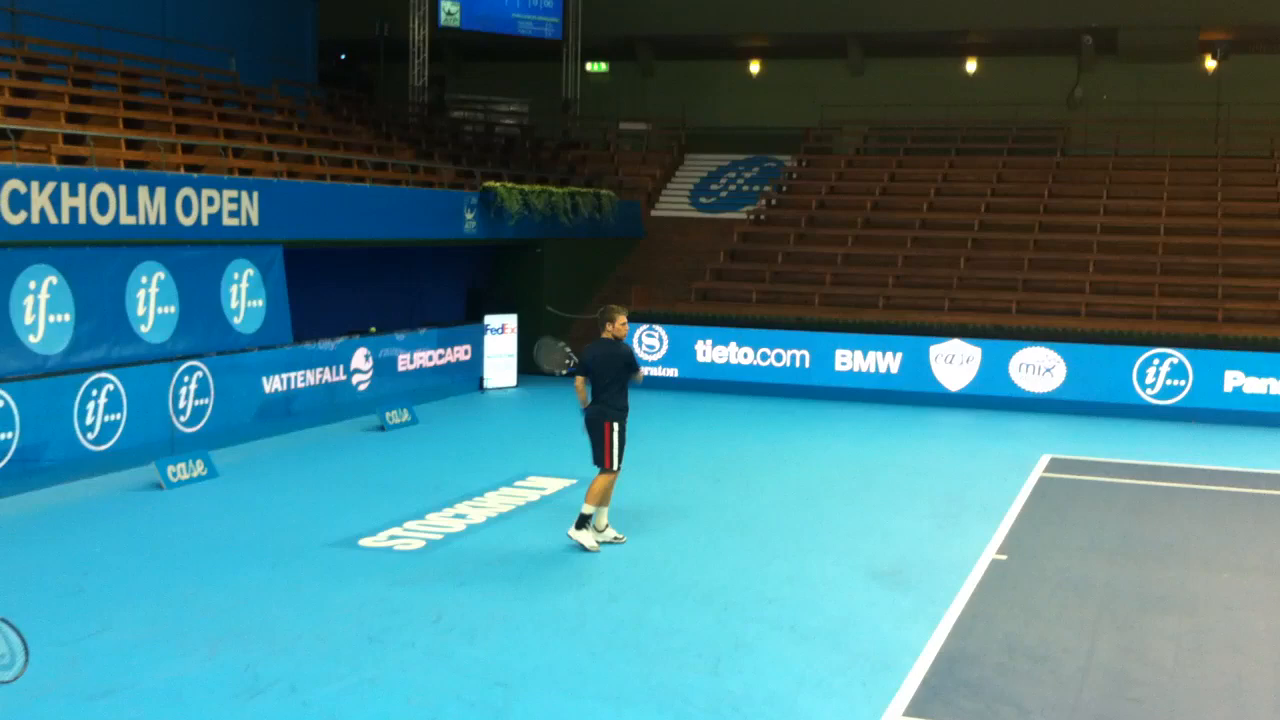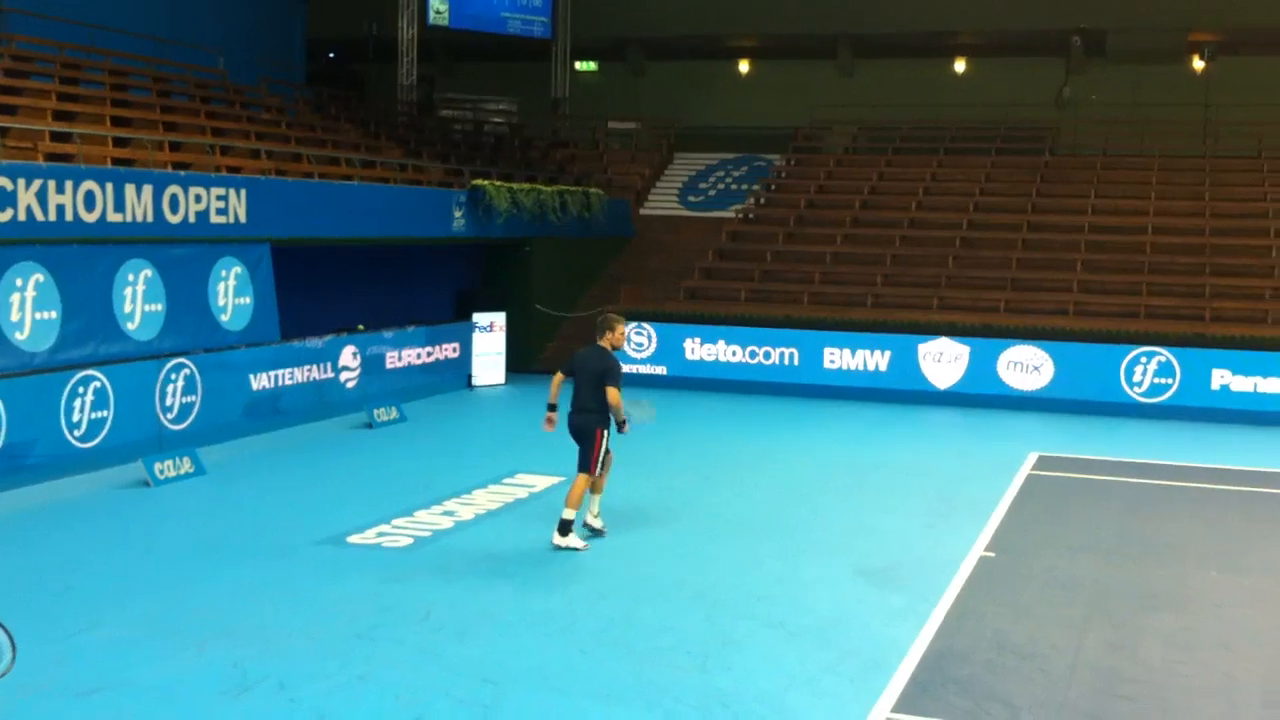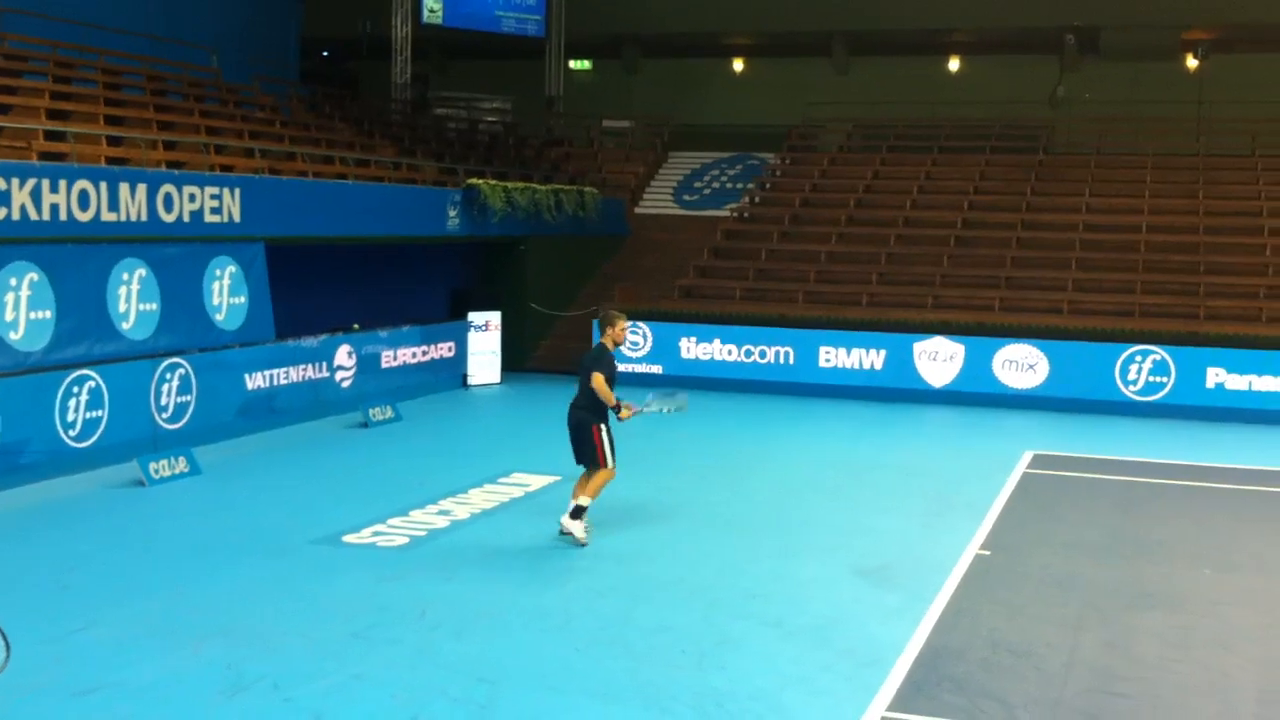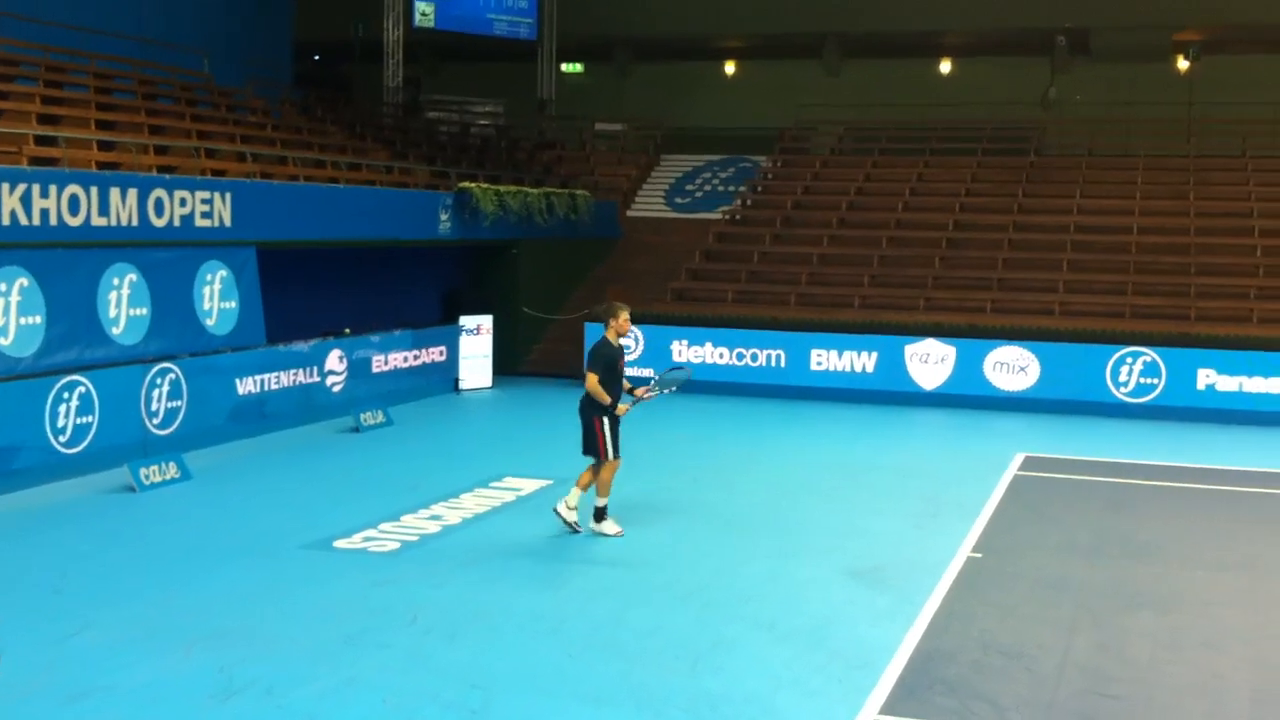
dt=0.3s
person 1, frame 1
left shoulder: (588, 351)
right shoulder: (623, 351)
left elbow: (579, 384)
right elbow: (638, 376)
left hip: (594, 414)
right hip: (612, 418)
left knee: (610, 472)
right knee: (608, 473)
left ankle: (602, 528)
right ankle: (581, 526)
person 1, frame 2
left shoulder: (579, 355)
right shoulder: (611, 363)
left elbow: (557, 379)
right elbow: (613, 398)
left wrist: (552, 409)
right wrist: (621, 422)
left hip: (576, 419)
right hip: (595, 422)
left knee: (605, 459)
right knee: (586, 475)
left ankle: (593, 514)
right ankle: (563, 532)
person 1, frame 3
left shoulder: (597, 353)
right shoulder: (604, 356)
right elbow: (598, 383)
left wrist: (616, 405)
right wrist: (618, 408)
left hip: (580, 415)
right hip: (591, 419)
left knee: (593, 469)
right knee: (607, 469)
left ankle: (573, 518)
right ankle: (574, 515)
person 1, frame 4
left shoulder: (617, 348)
right shoulder: (602, 350)
right elbow: (591, 384)
left wrist: (633, 390)
right wrist: (613, 406)
left hip: (602, 413)
right hip: (598, 413)
left knee: (601, 463)
right knee: (611, 463)
left ankle: (569, 505)
right ankle: (599, 517)
